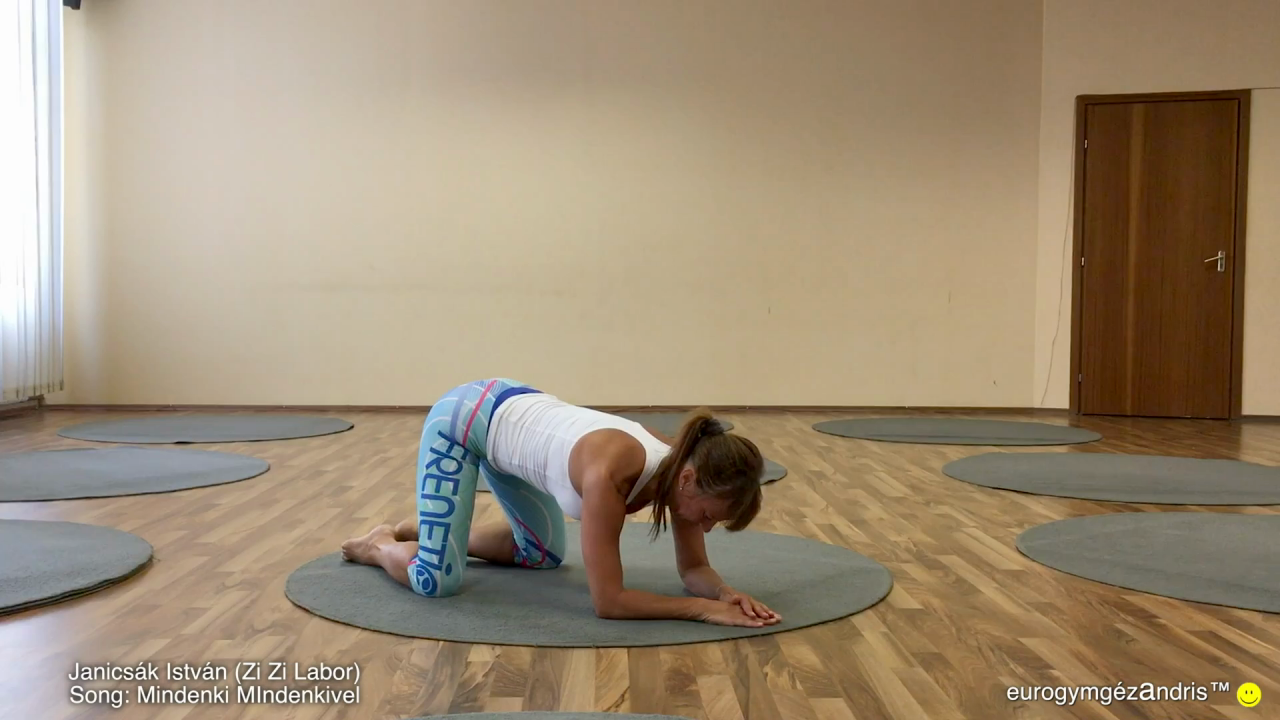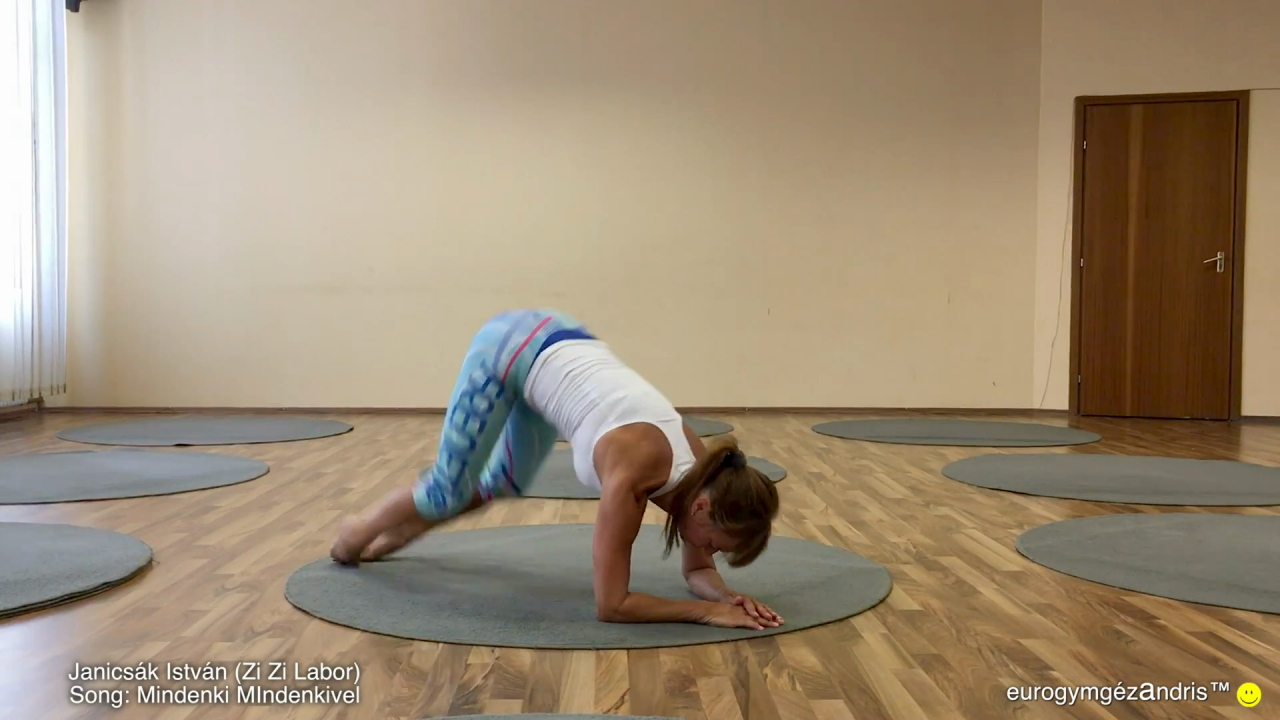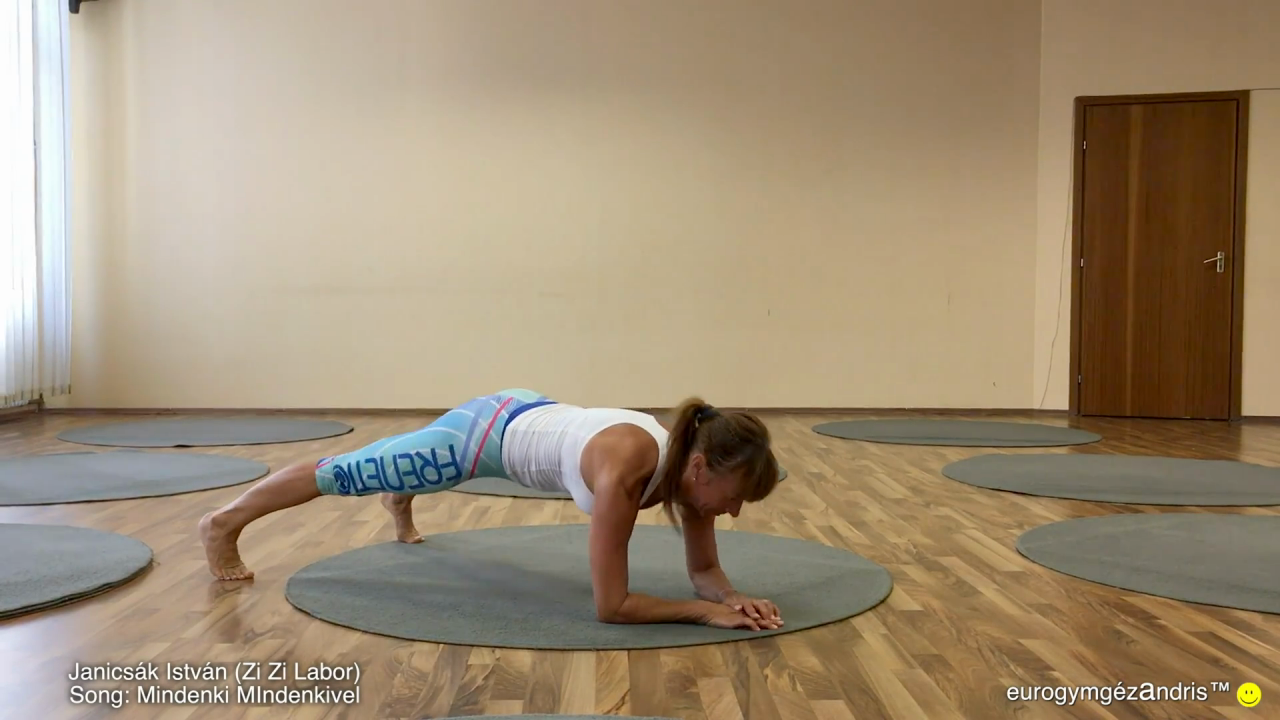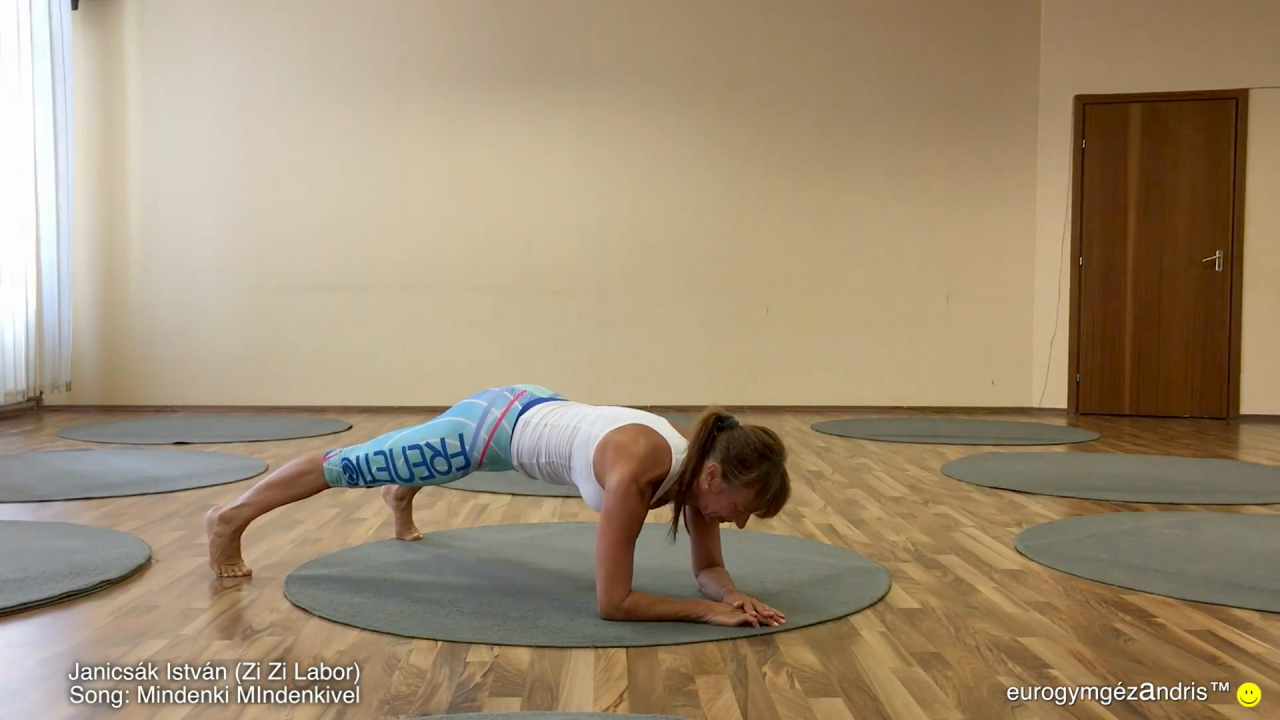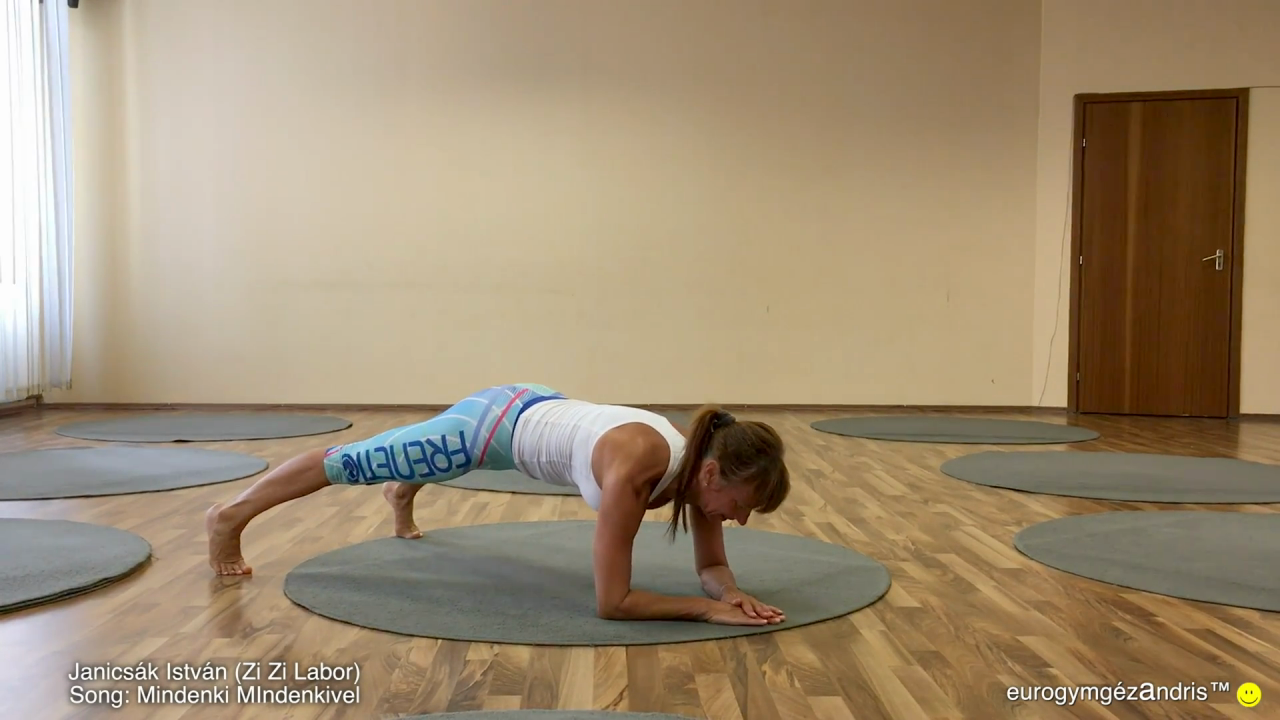
dt=0.7s
person 1, frame 1
left shoulder: (681, 464)
right shoulder: (609, 471)
left elbow: (694, 568)
right elbow: (608, 601)
left wrist: (726, 593)
right wrist: (706, 609)
left hip: (509, 413)
right hip: (462, 418)
left knee: (545, 555)
right knee: (436, 582)
left ankle: (424, 530)
right ankle: (376, 546)
person 1, frame 2
left shoulder: (702, 477)
right shoulder: (632, 476)
left elbow: (698, 571)
right elbow: (611, 606)
left wrist: (728, 597)
right wrist: (711, 612)
left hip: (552, 345)
right hip: (512, 349)
left knee: (501, 484)
right knee: (447, 493)
left ankle: (401, 524)
right ankle: (358, 535)
person 1, frame 3
left shoulder: (691, 461)
right shoulder: (623, 469)
left elbow: (704, 570)
right elbow: (611, 606)
left wrist: (732, 597)
right wrist: (709, 613)
left hip: (529, 418)
right hip: (489, 431)
right knee: (349, 472)
left ankle: (400, 503)
right ankle: (223, 523)
person 1, frame 4
left shoulder: (701, 463)
right shoulder: (636, 470)
left elbow: (708, 567)
right elbow: (613, 603)
left wrist: (731, 594)
right wrist: (708, 611)
left hip: (536, 412)
right hip: (498, 423)
right knee: (357, 465)
left ankle: (401, 498)
right ankle: (230, 519)
person 1, frame 5
left shoulder: (701, 461)
right shoulder: (634, 467)
left elbow: (711, 566)
right elbow: (611, 602)
left wrist: (732, 592)
right wrist: (709, 610)
left hip: (538, 410)
right hip: (498, 423)
left knee: (425, 465)
right knee: (356, 462)
left ankle: (401, 497)
right ankle: (230, 516)
